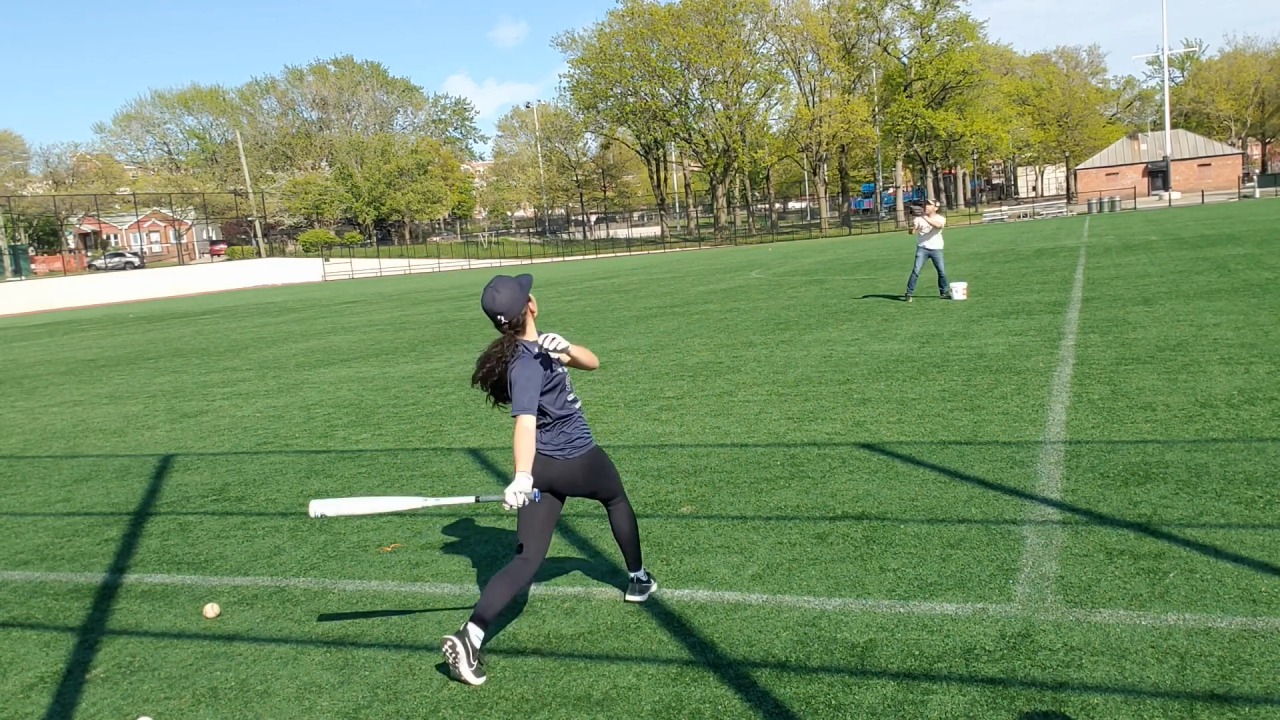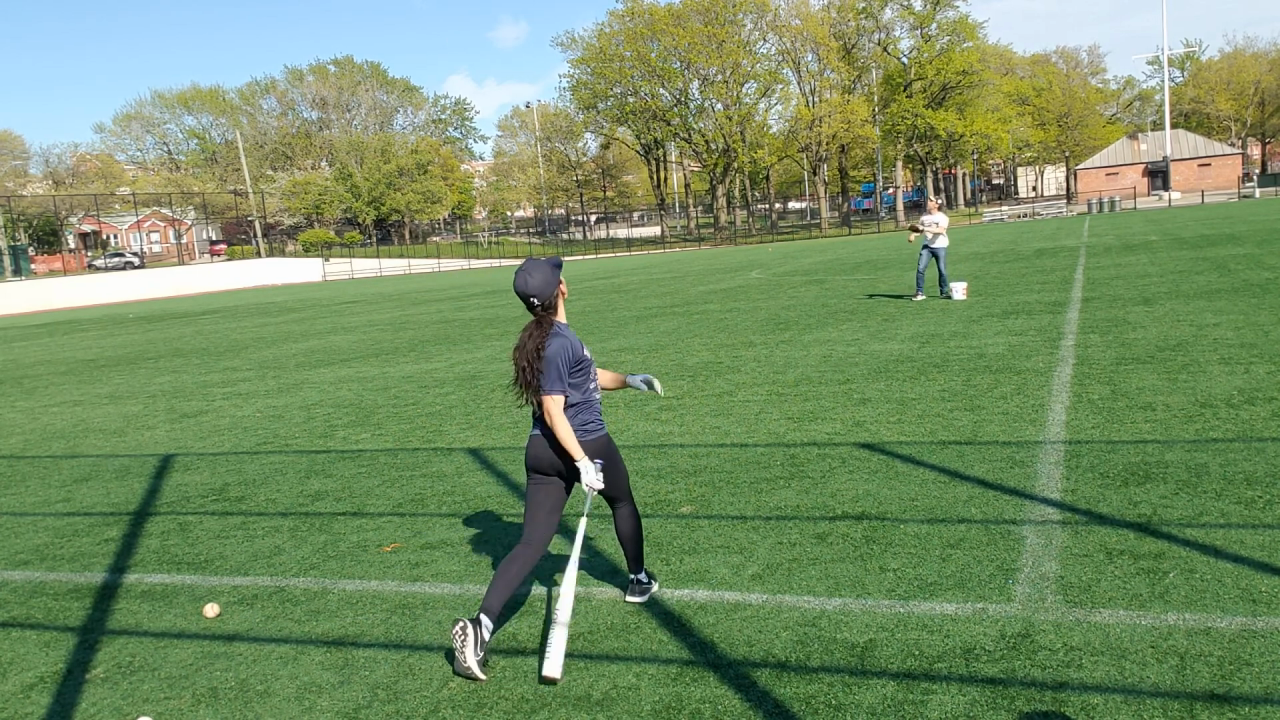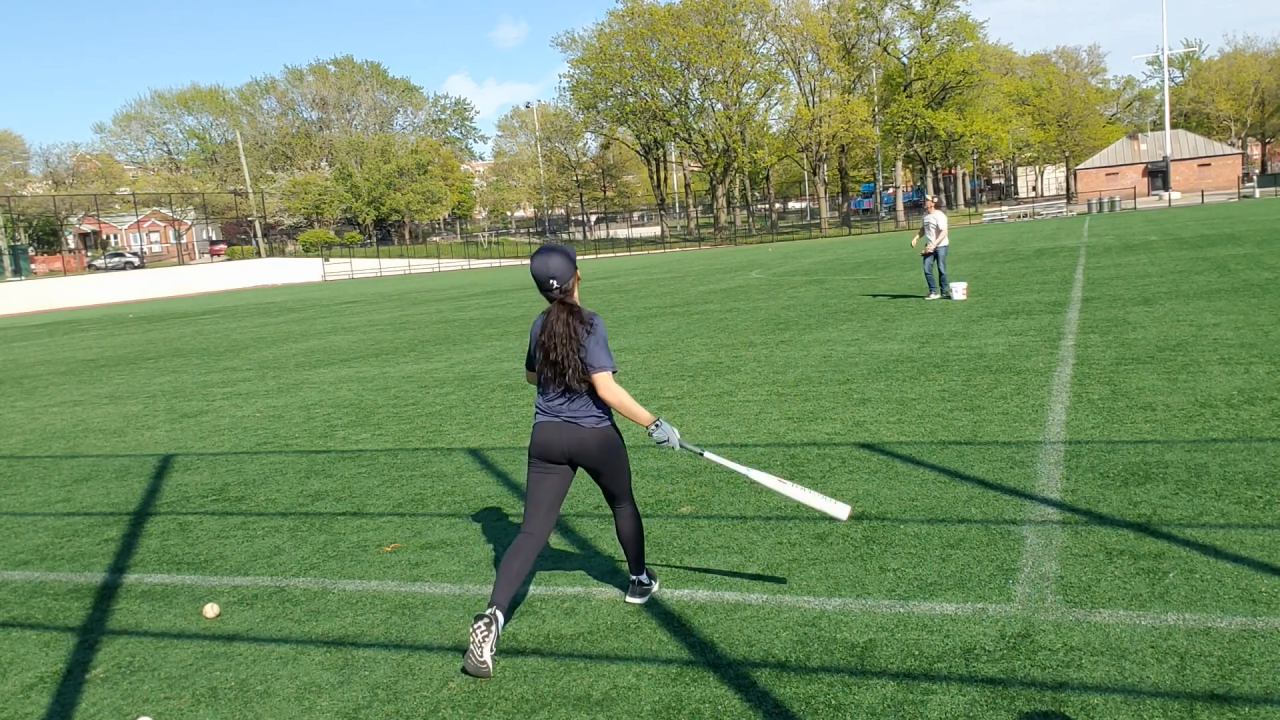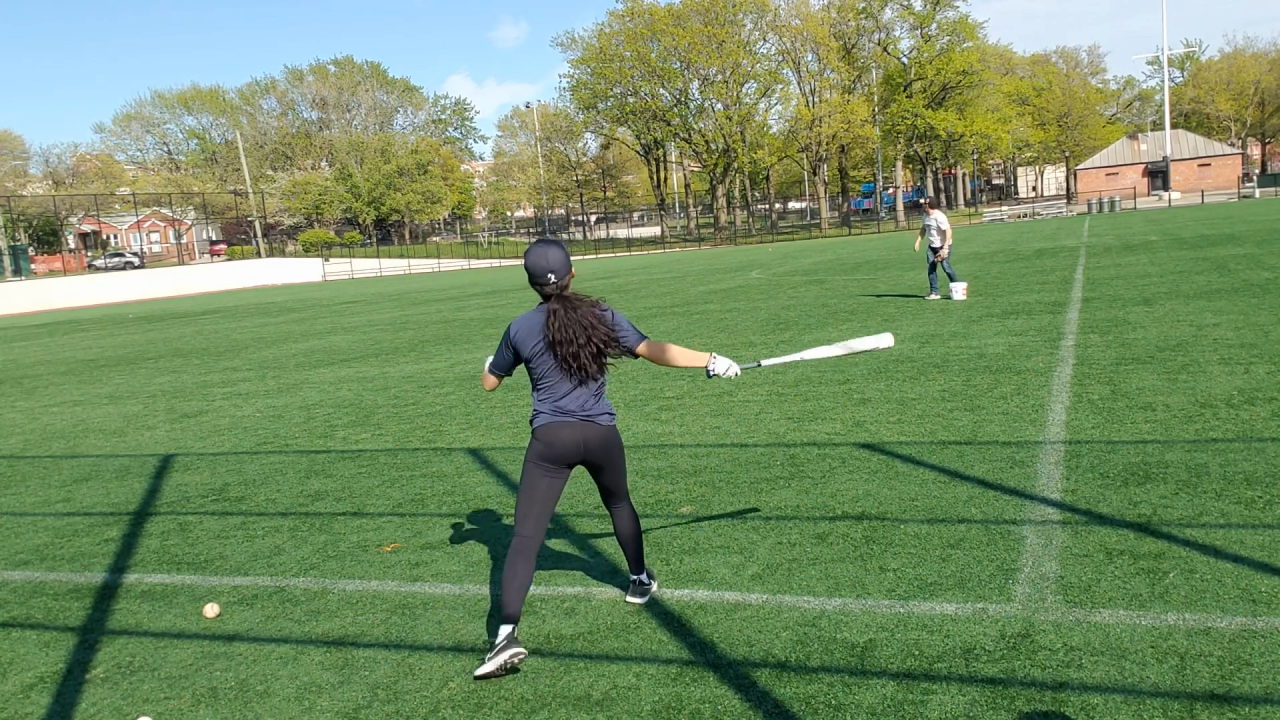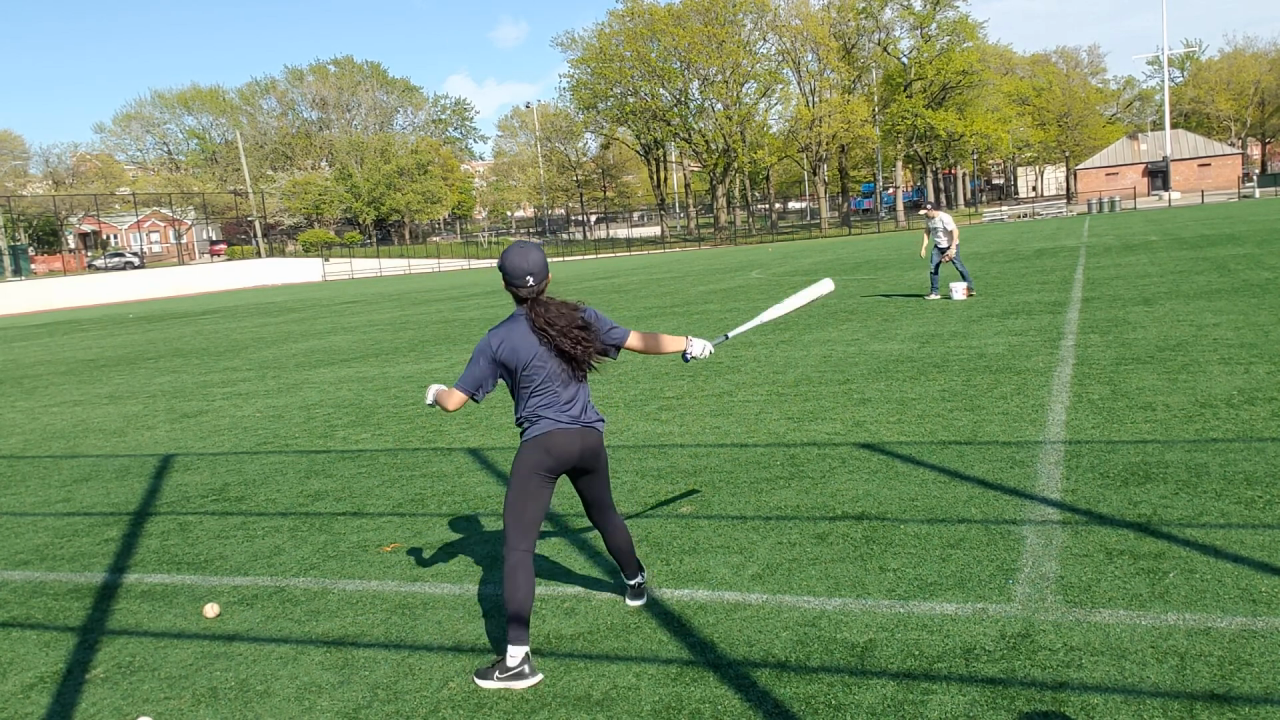
dt=0.2s
person 1, frame 1
left shoulder: (538, 344)
right shoulder: (525, 364)
left elbow: (591, 361)
right elbow: (525, 427)
left wrist: (563, 345)
right wrist: (521, 479)
left hip: (540, 467)
right hip: (579, 460)
left knee: (526, 559)
right knee: (616, 499)
left ankle: (470, 635)
right ankle: (637, 578)
person 1, frame 2
left shoulder: (555, 333)
right shoulder: (556, 343)
left elbow: (591, 379)
right elbow: (553, 411)
left wrist: (630, 380)
right wrist: (582, 463)
left hip: (543, 452)
right hip: (587, 446)
left knee: (531, 543)
right knee: (622, 502)
left ankle: (479, 625)
right ankle: (638, 580)
person 1, frame 3
left shoulder: (540, 326)
right shoulder: (589, 324)
right elbow: (607, 389)
right wrist: (654, 423)
left hip: (546, 437)
right hip: (593, 435)
left knee: (532, 533)
right knee: (622, 503)
left ankle: (493, 617)
right ankle: (639, 580)
person 1, frame 4
left shoulder: (520, 327)
right shoulder: (601, 316)
left elbow: (489, 383)
right elbow: (653, 350)
left wrist: (489, 362)
right wrist: (711, 360)
left hip: (551, 438)
right hip: (599, 433)
left knee: (525, 536)
right knee: (618, 503)
left ankle: (507, 635)
right ankle: (639, 580)
person 1, frame 5
left shoulder: (497, 340)
right shoulder: (579, 317)
left elbow: (453, 401)
right elbow: (636, 341)
left wrist: (434, 392)
right wrist: (687, 343)
left hip: (542, 446)
right hip: (588, 439)
left knee: (517, 547)
right knee: (604, 515)
left ankle: (517, 659)
right ankle: (635, 582)
